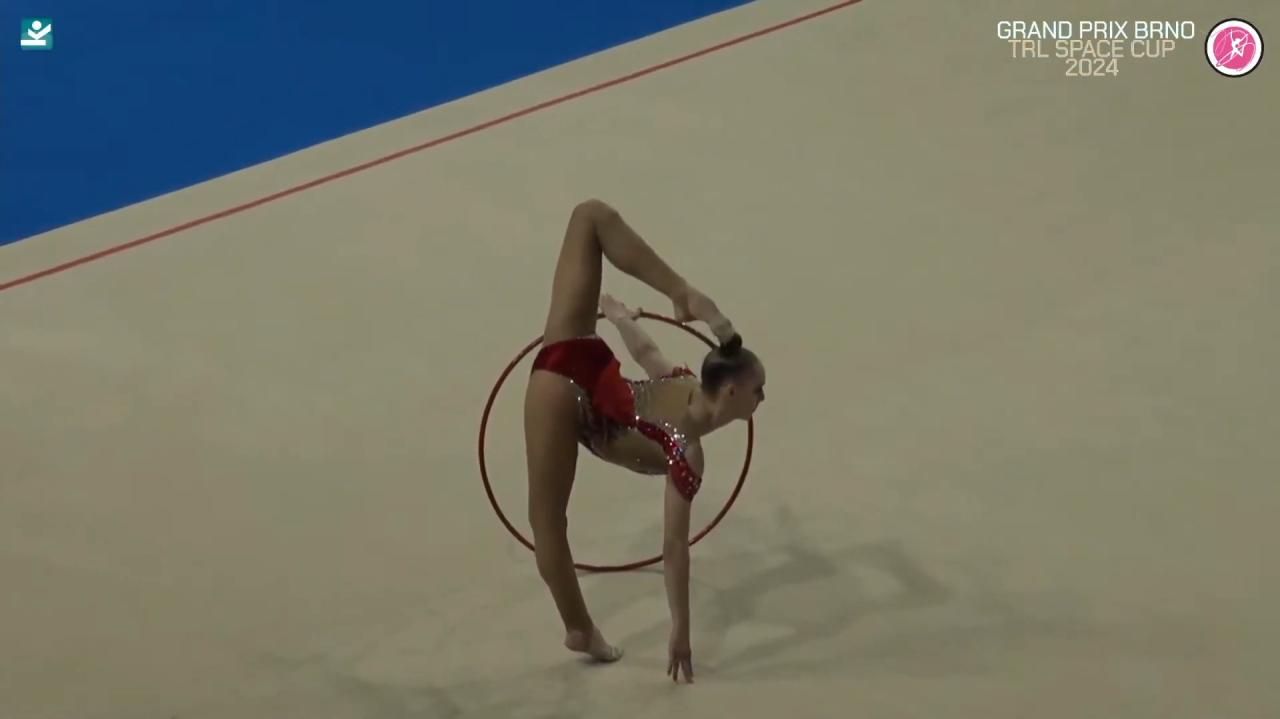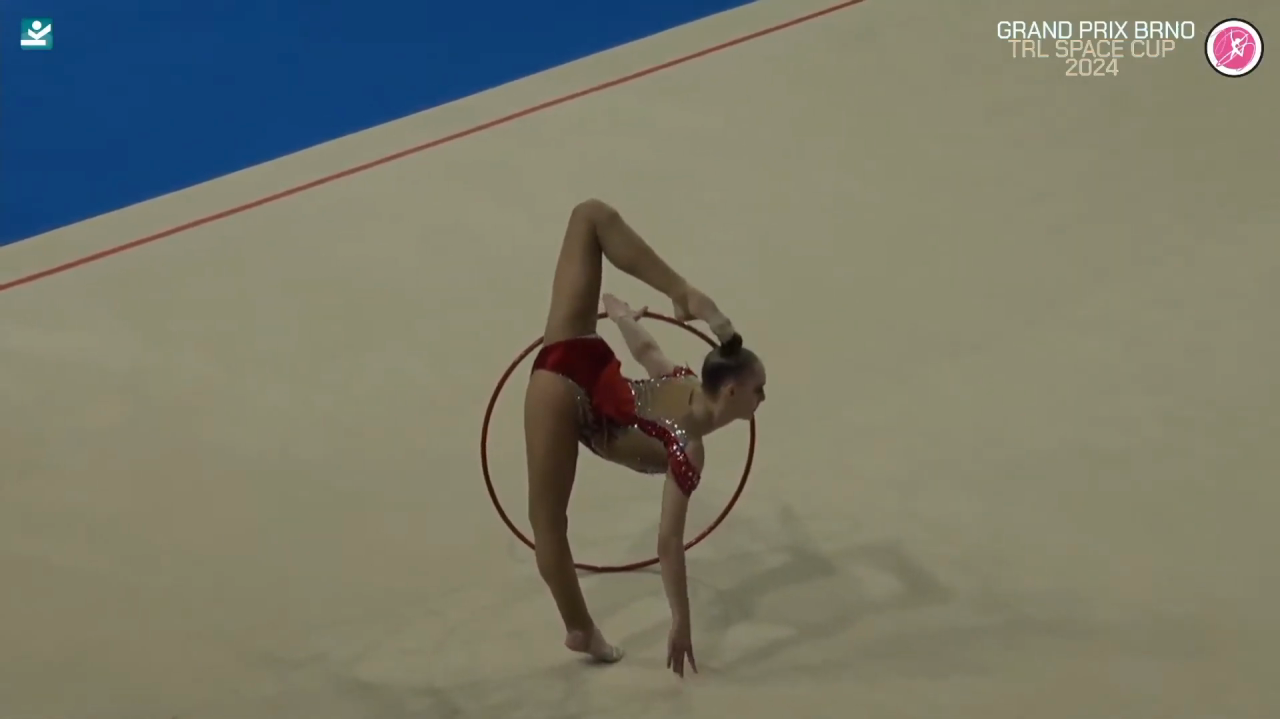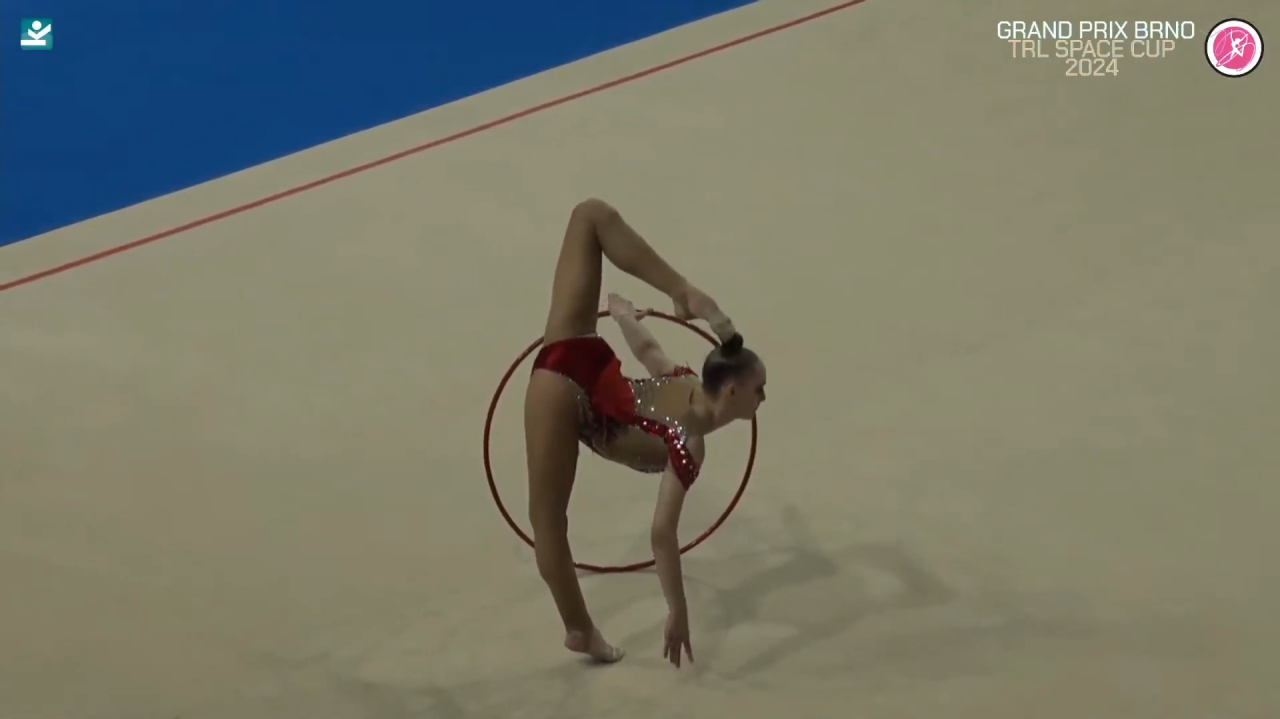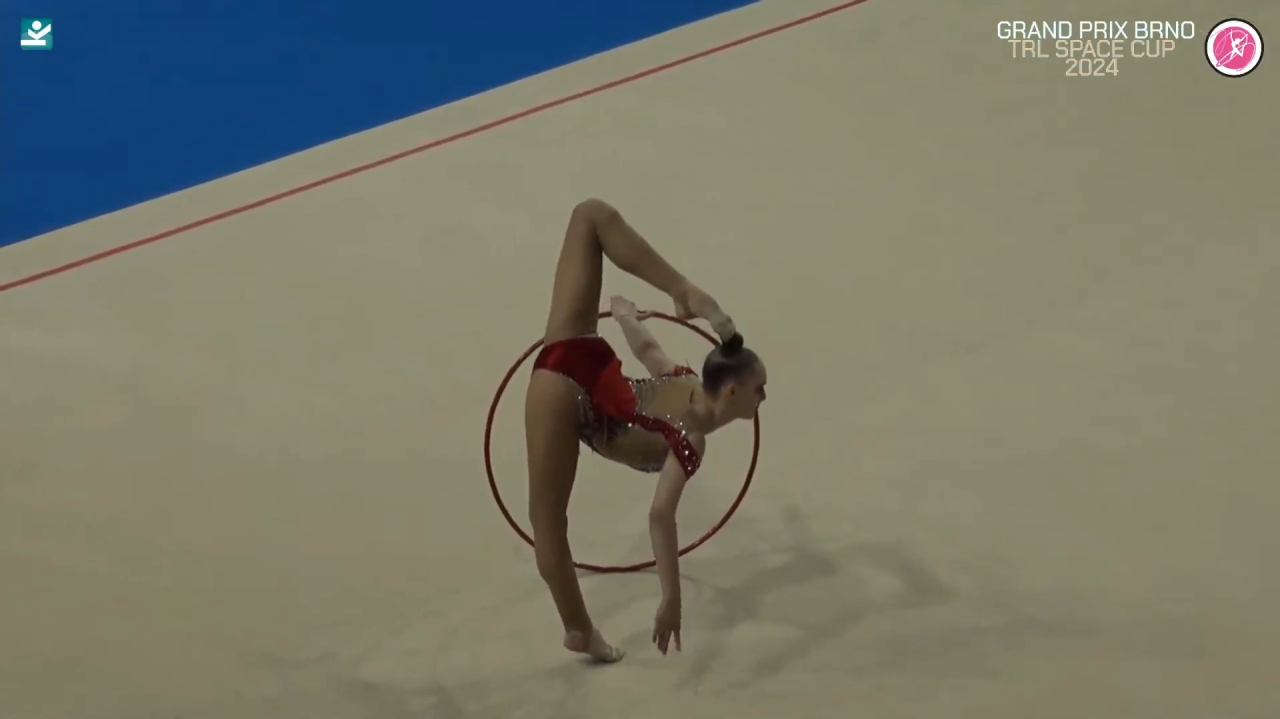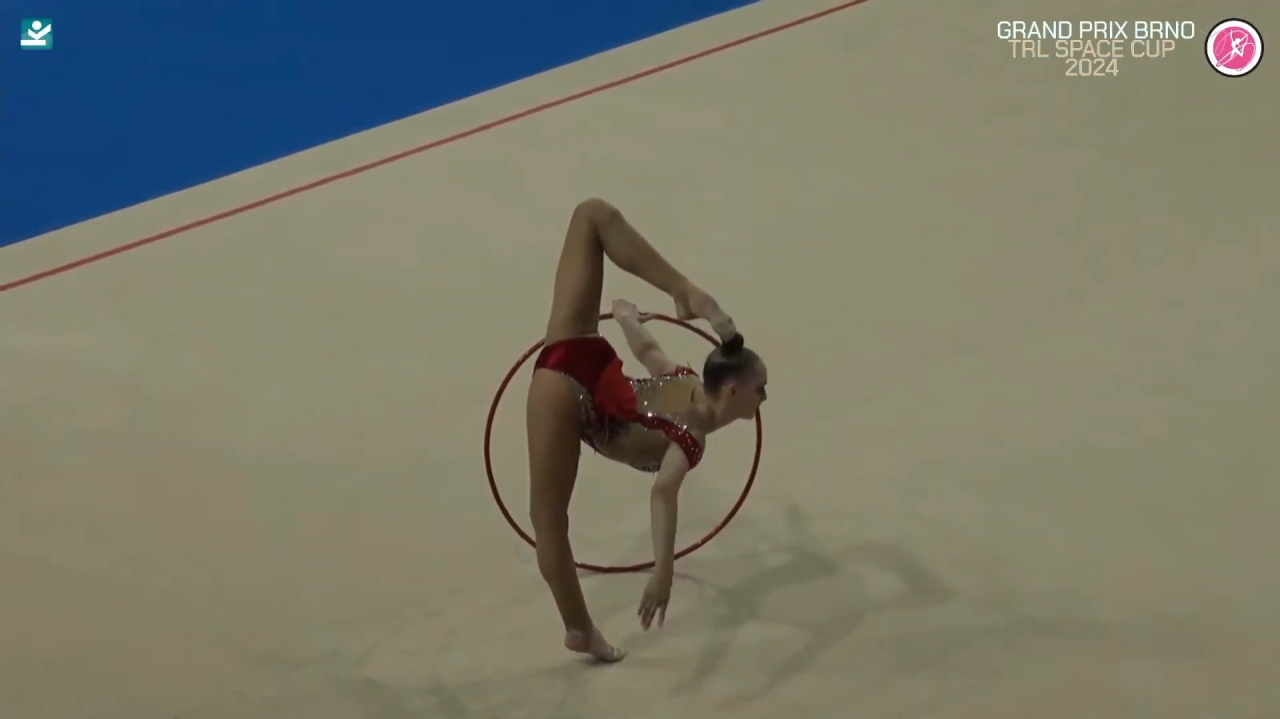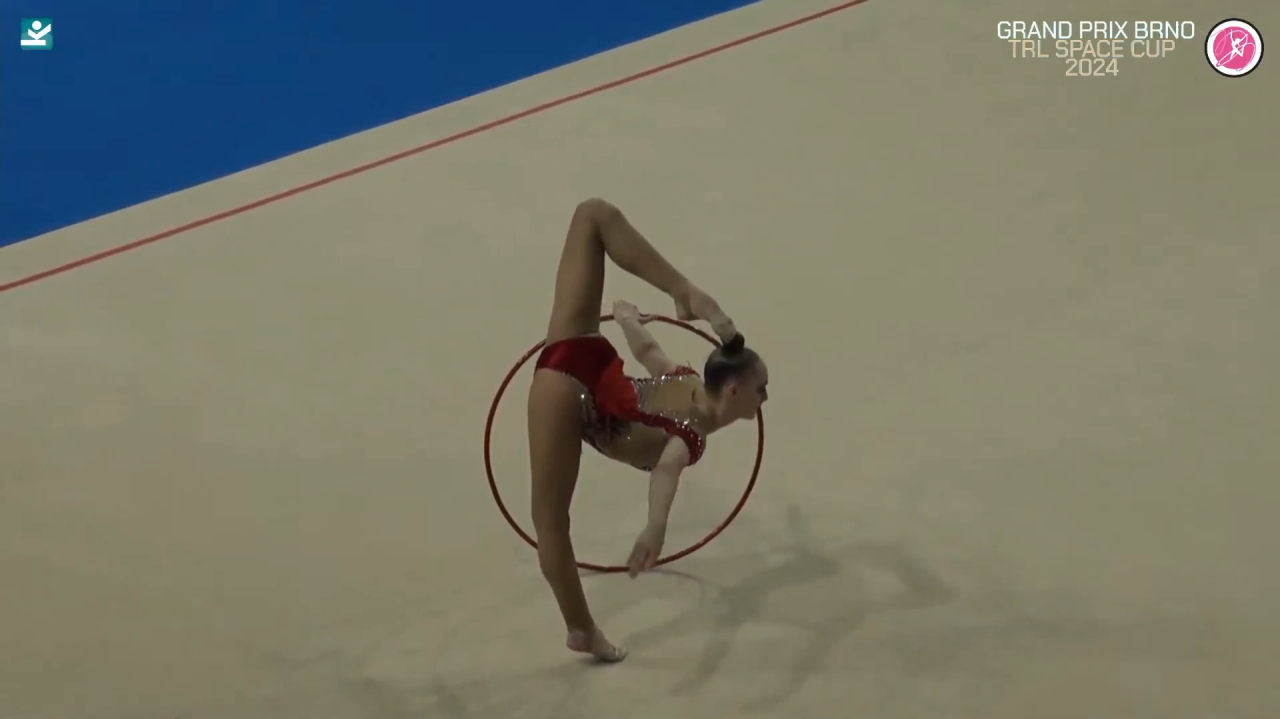
dt=0.1s
person 1, frame 1
left shoulder: (684, 384)
right shoulder: (686, 455)
left elbow: (643, 349)
right elbow: (674, 547)
left hip: (575, 360)
right hip: (567, 388)
person 1, frame 2
left shoulder: (685, 384)
right shoulder: (687, 452)
left elbow: (644, 347)
right elbow: (669, 543)
right wrist: (681, 626)
left hip: (576, 360)
right hip: (566, 388)
person 1, frame 3
left shoulder: (684, 383)
right shoulder: (688, 448)
left elbow: (646, 349)
right elbow: (662, 532)
right wrist: (678, 614)
left hip: (577, 361)
right hip: (568, 388)
person 1, frame 4
left shoulder: (685, 383)
right shoulder: (689, 443)
left elbow: (646, 349)
right elbow: (661, 516)
right wrist: (670, 598)
left hip: (577, 361)
right hip: (568, 388)
person 1, frame 5
left shoulder: (686, 383)
right shoulder: (690, 436)
right elbow: (664, 490)
right wrist: (664, 570)
left hip: (578, 362)
right hip: (570, 387)
person 1, frame 6
left shoulder: (688, 384)
right shoulder: (690, 429)
right elbow: (666, 472)
right wrist: (655, 529)
left hip: (580, 360)
right hip: (571, 384)
